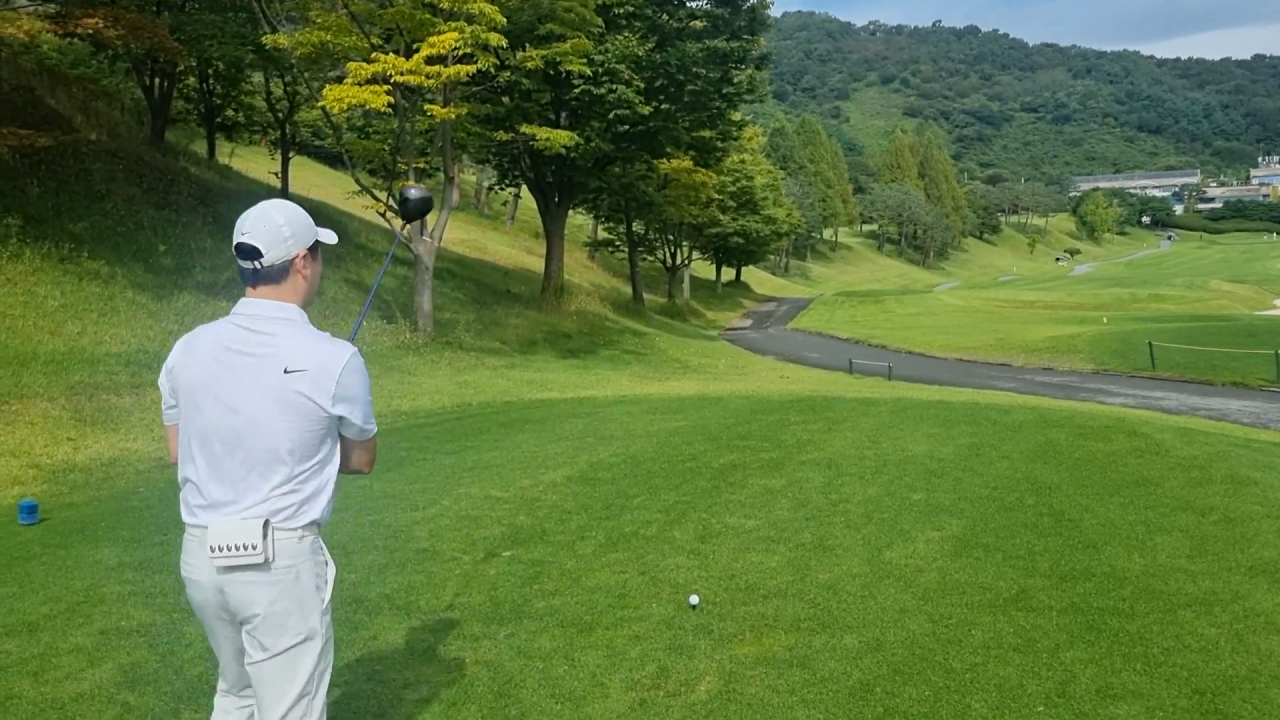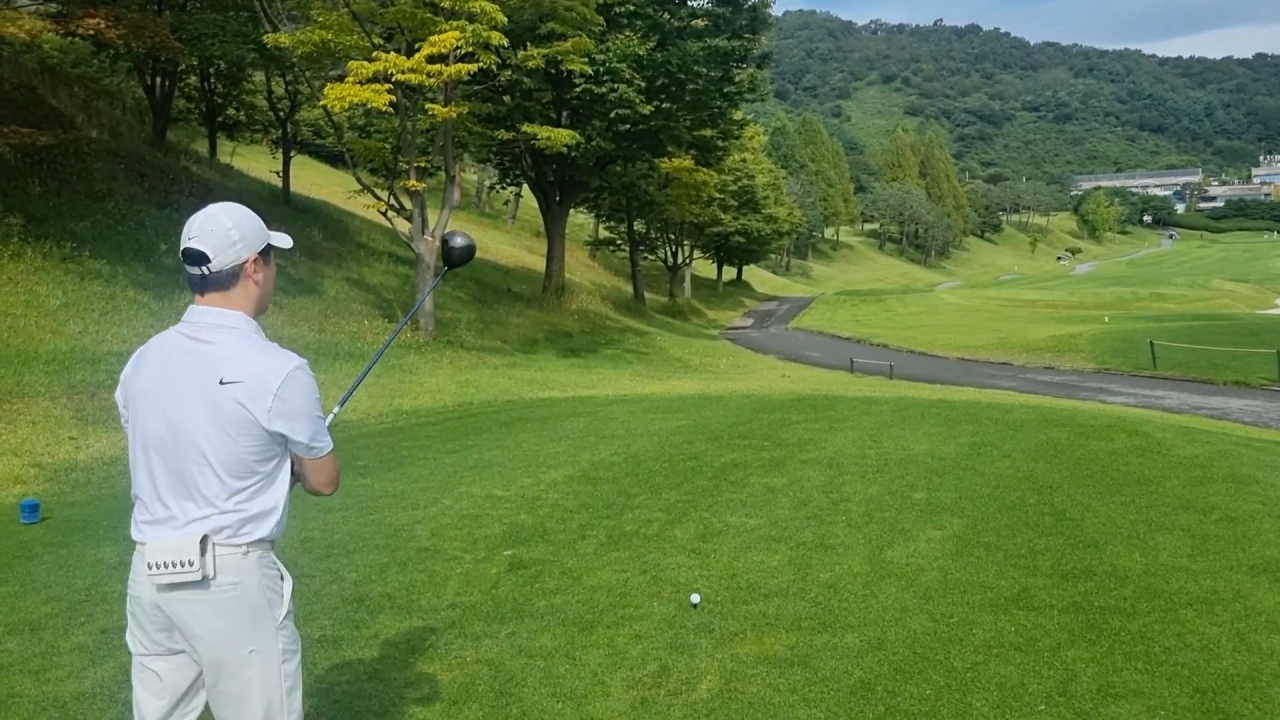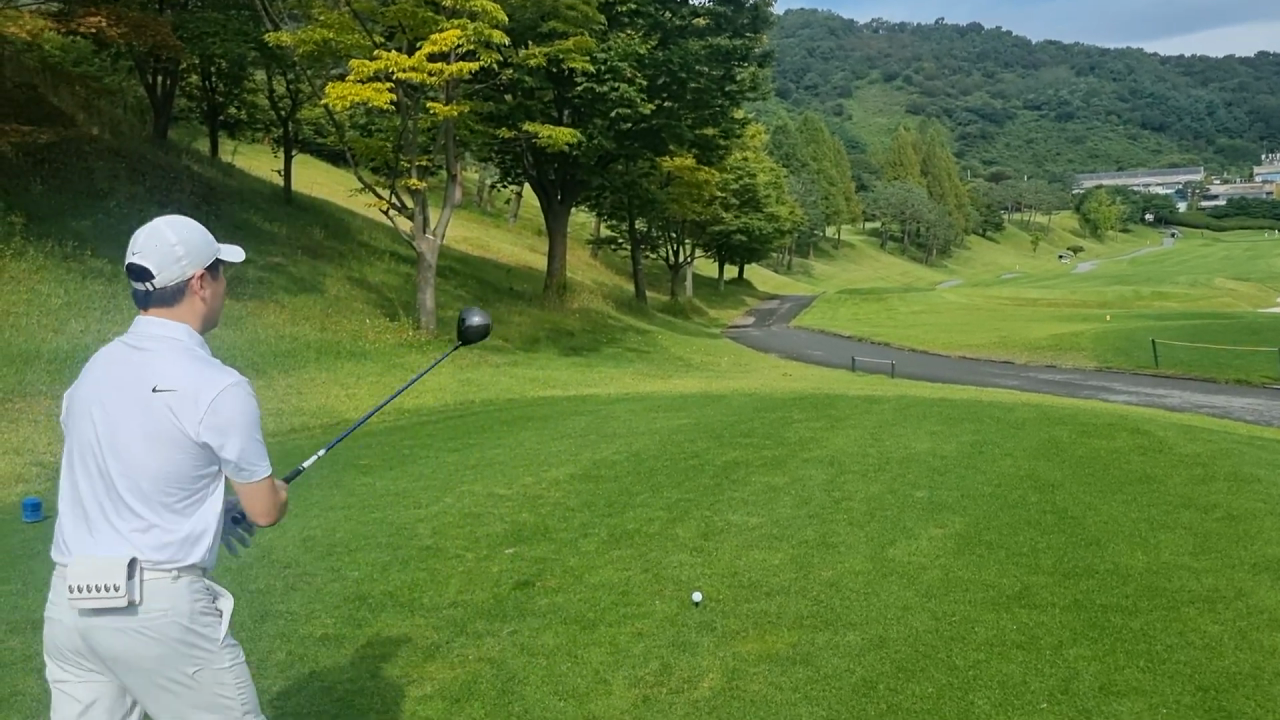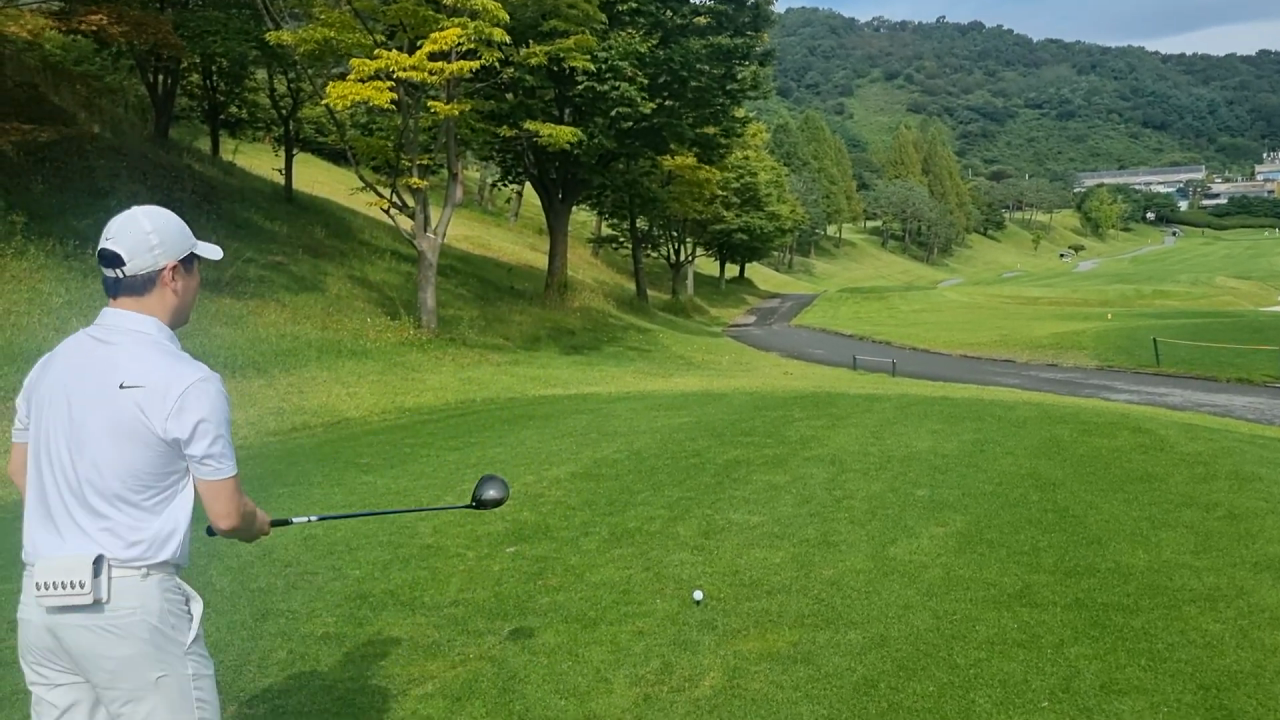
dt=0.2s
person 1, frame 1
left shoulder: (188, 350)
right shoulder: (332, 360)
left elbow: (178, 450)
right elbow: (361, 461)
left hip: (201, 557)
right hip: (281, 561)
person 1, frame 2
left shoulder: (143, 360)
right shoulder: (278, 370)
right elbow: (323, 480)
right wrist: (288, 460)
left hip: (150, 577)
right hip: (230, 579)
person 1, frame 3
left shoulder: (93, 372)
right shoulder: (217, 387)
right elbow: (264, 511)
right wrist: (278, 498)
left hip: (69, 603)
right hip: (161, 605)
person 1, frame 4
left shoulder: (51, 365)
right shoulder: (188, 382)
left elbow: (22, 476)
right elbow: (226, 517)
right wrist: (256, 522)
left hip: (42, 603)
right hip: (132, 603)
